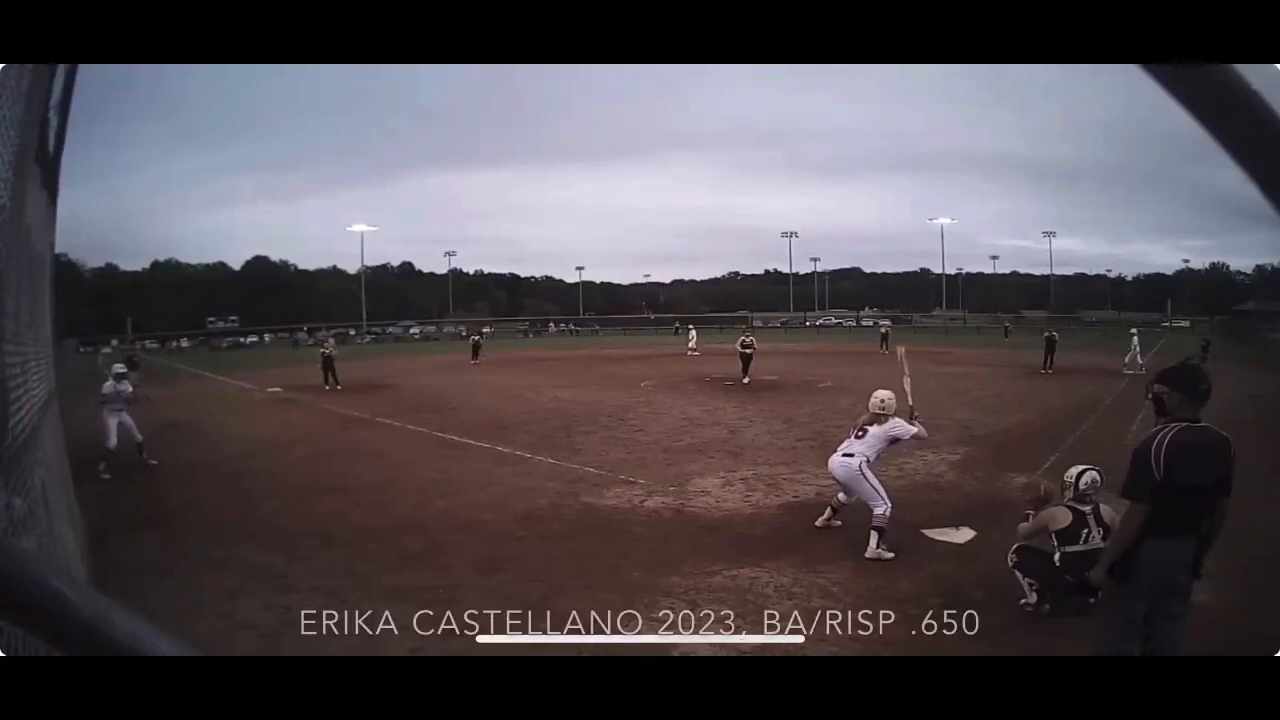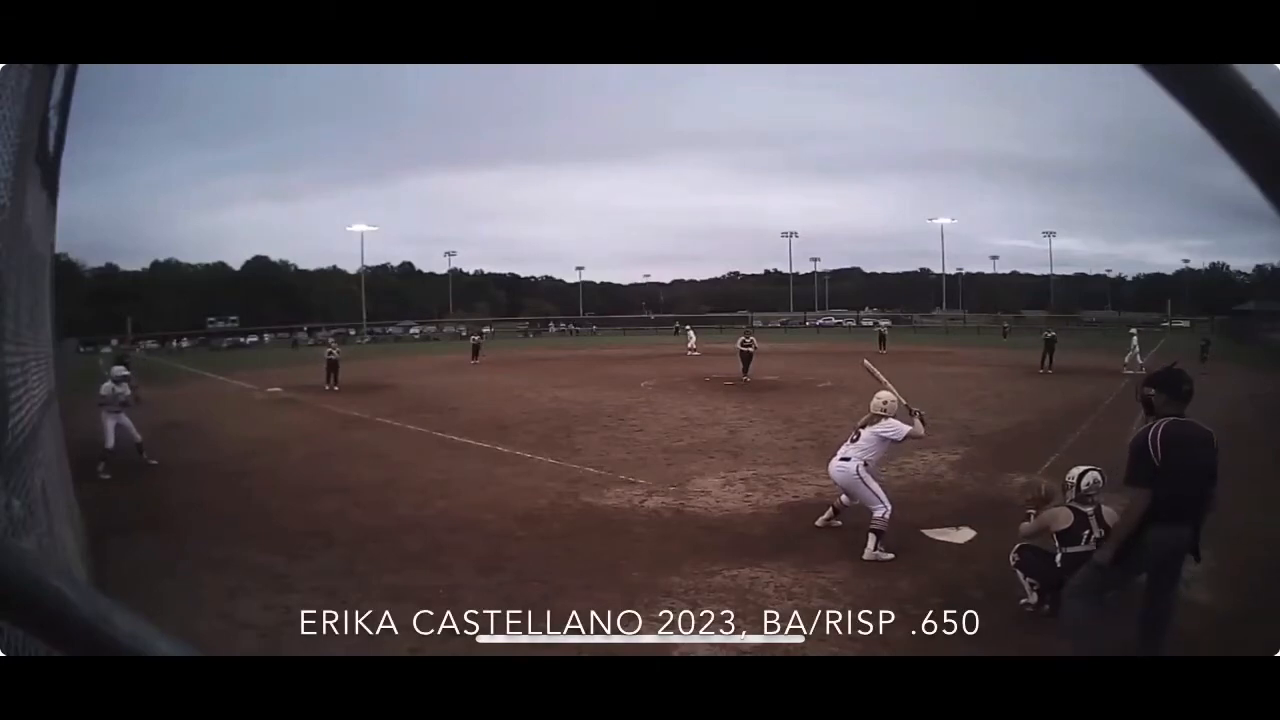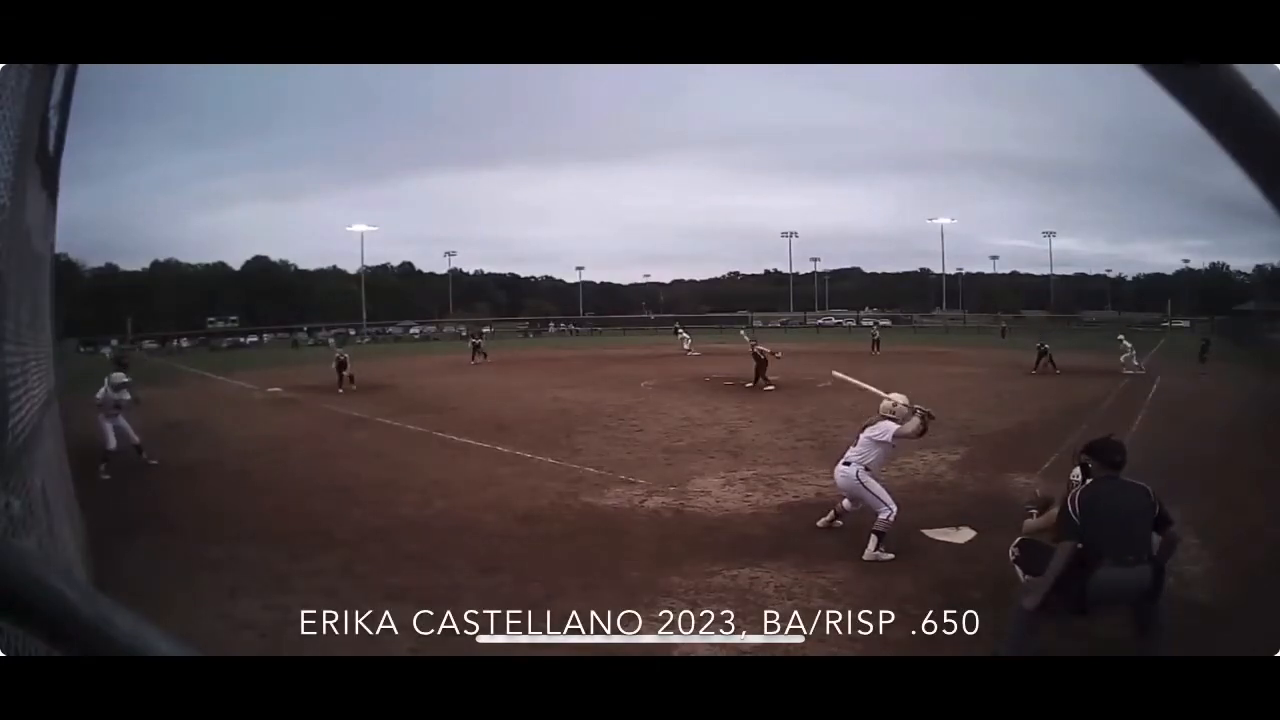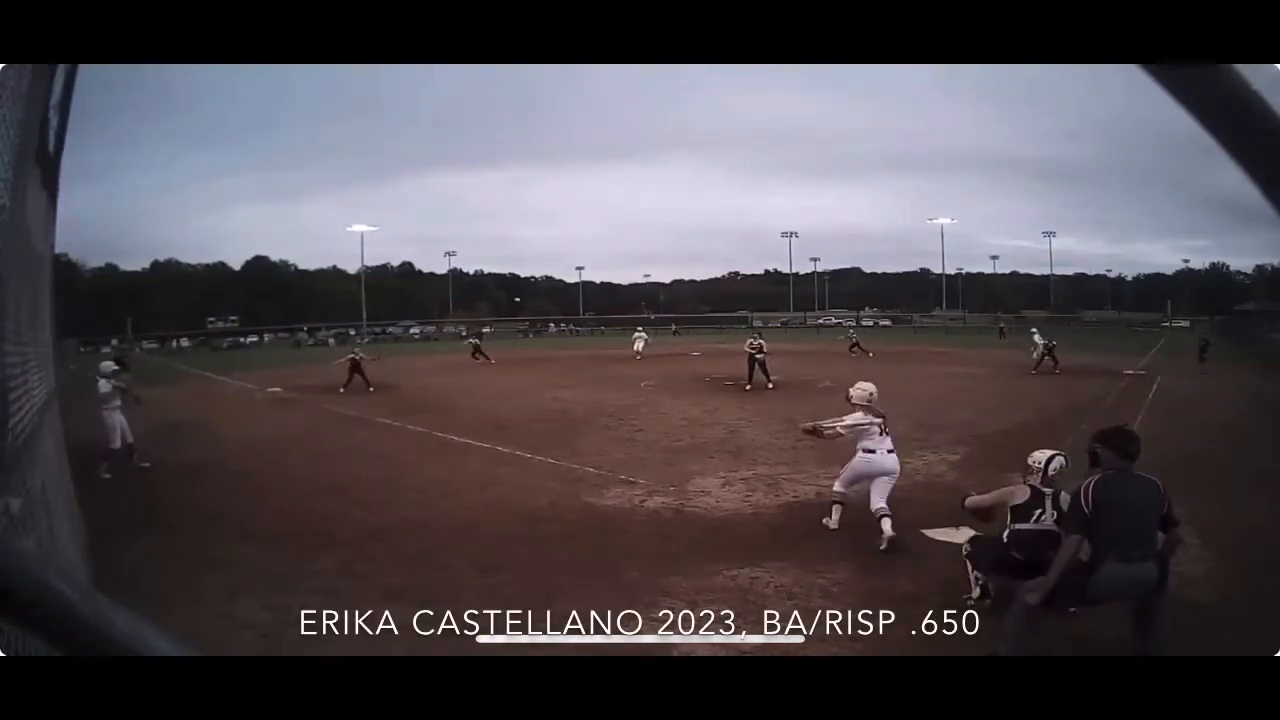
dt=1s
person 1, frame 1
left shoulder: (1157, 444)
right shoulder: (1222, 444)
left elbow: (1137, 516)
right elbow: (1219, 511)
left wrist: (1104, 564)
right wrist: (1199, 553)
left hip: (1144, 554)
right hip: (1185, 554)
left knee: (1120, 636)
right knee: (1166, 636)
person 1, frame 2
left shoulder: (1151, 437)
right shoulder: (1207, 438)
left elbow: (1139, 502)
right elbow: (1208, 497)
left wrist: (1110, 548)
left hip: (1147, 536)
right hip: (1182, 537)
left knee: (1080, 592)
right knee: (1160, 604)
left ankle: (1090, 653)
person 1, frame 3
left shoulder: (1079, 497)
right shoulder: (1145, 493)
left elbow: (1065, 551)
right elbow: (1171, 538)
left wrist: (1037, 593)
right wrist: (1156, 570)
left hip: (1099, 580)
right hip: (1143, 580)
left knee: (1031, 596)
left ankle: (1013, 651)
right ankle: (1151, 648)
person 1, frame 4
left shoulder: (1092, 488)
right shoulder: (1155, 487)
left elbow: (1072, 545)
right elbow: (1174, 537)
left wrist: (1041, 590)
left hip: (1105, 577)
right hip: (1148, 577)
left knee: (1031, 594)
left ankle: (1007, 652)
